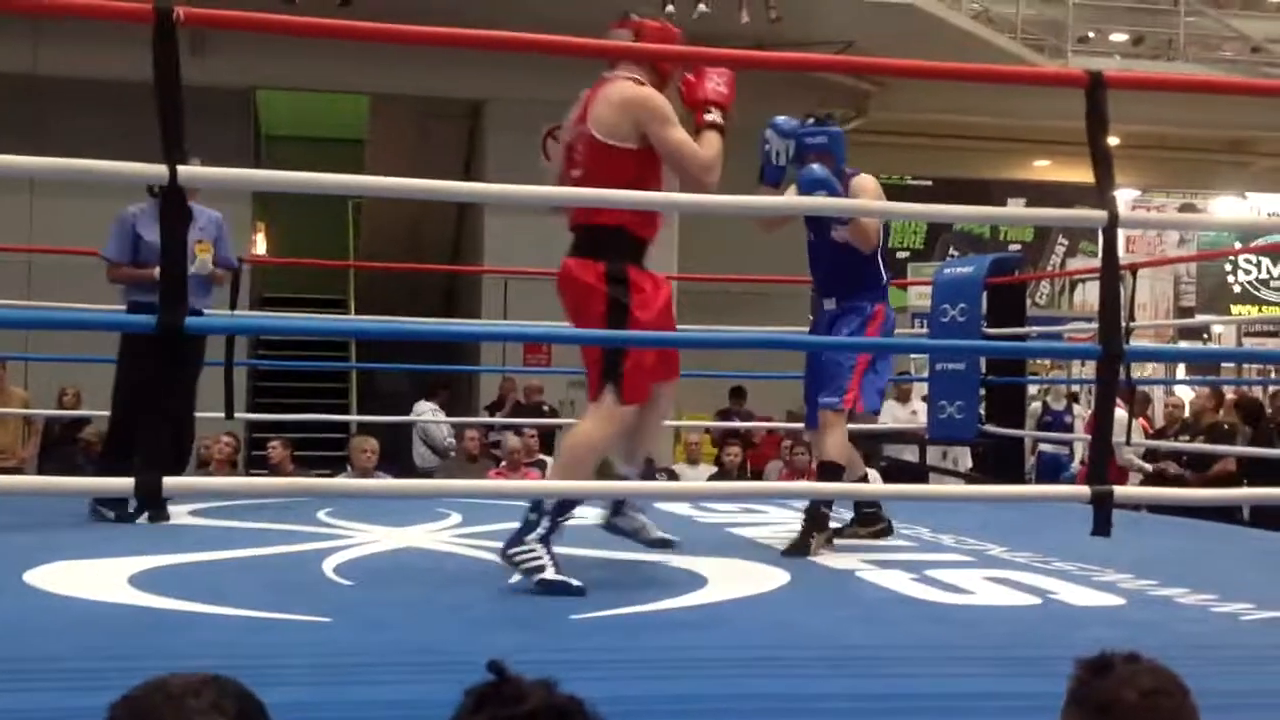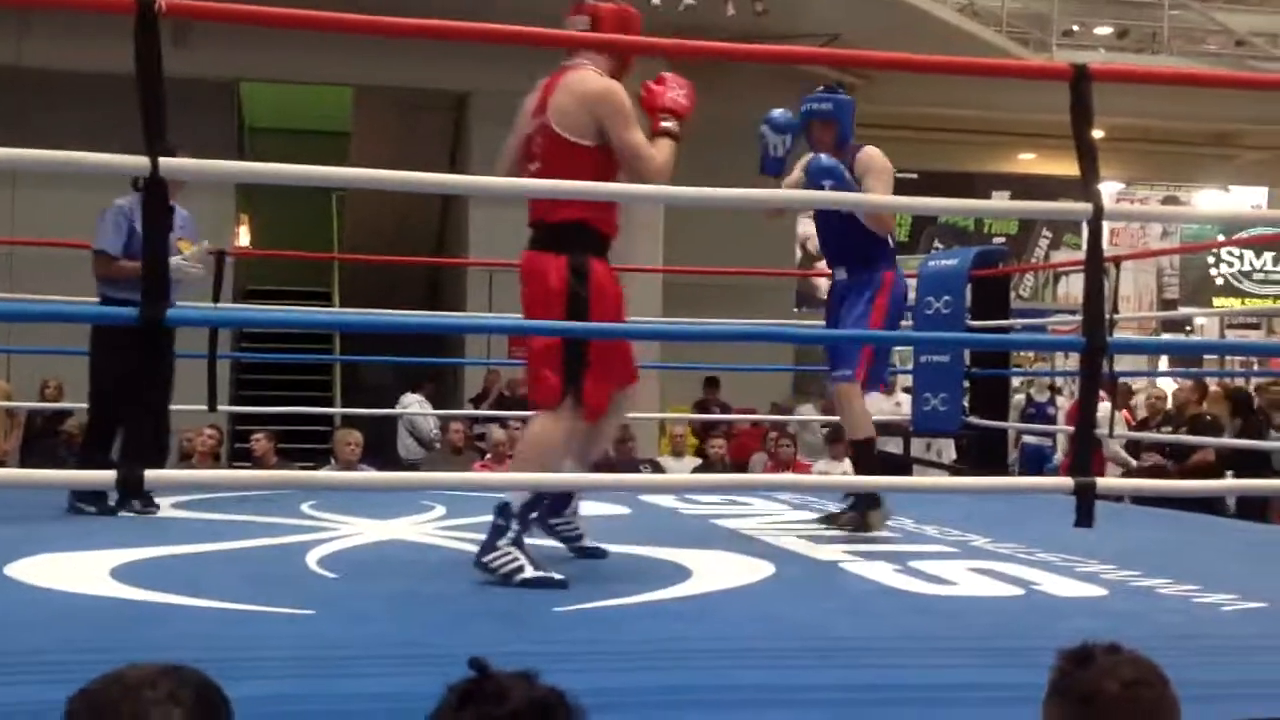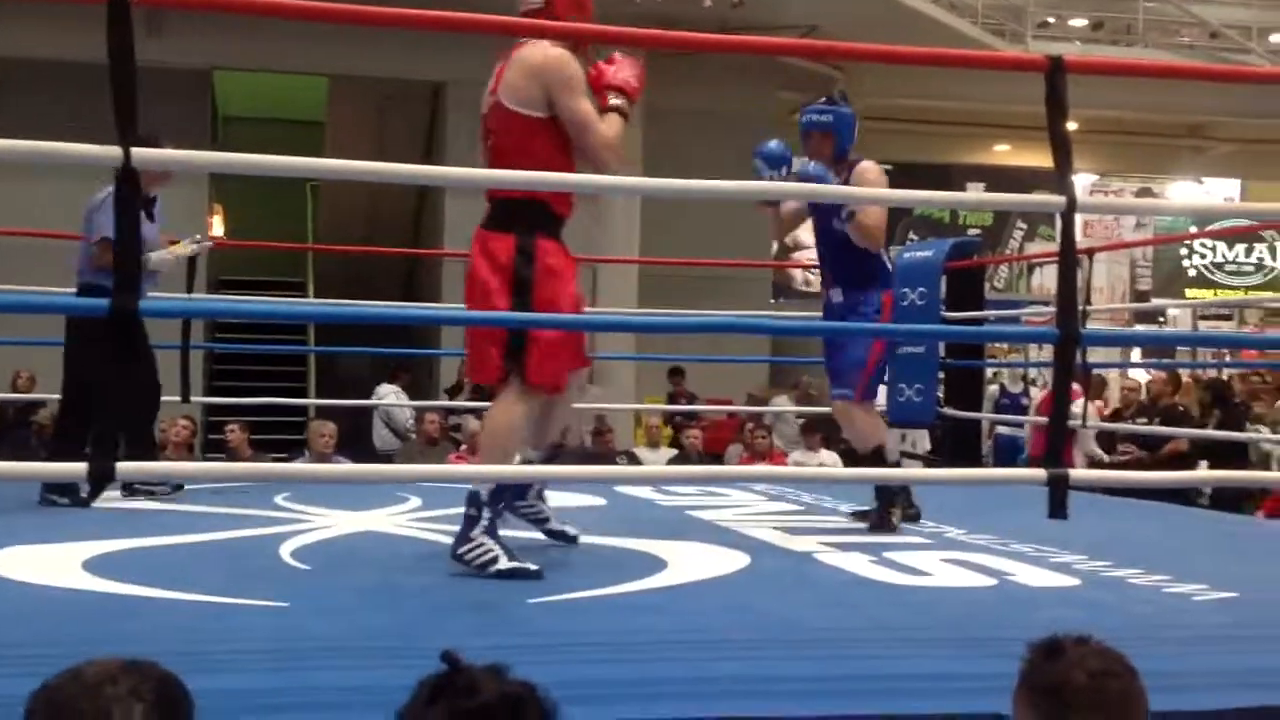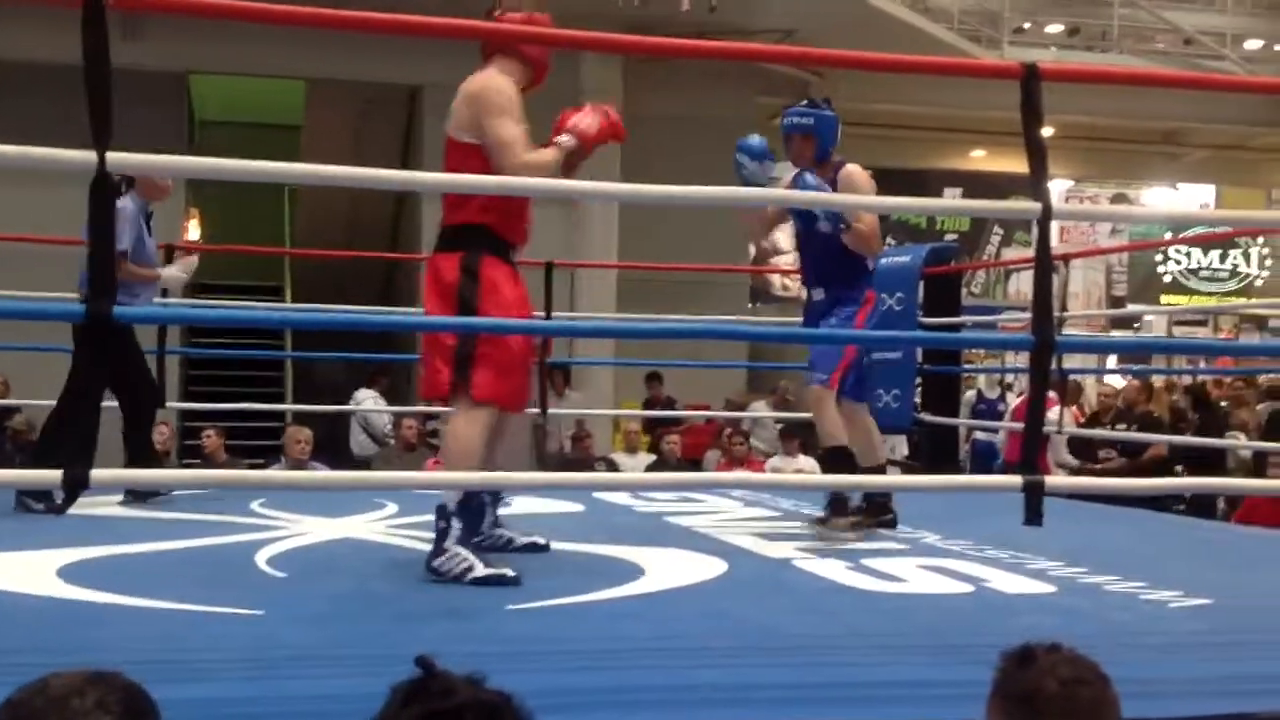
dt=0.2s
person 1, frame 1
left shoulder: (587, 103)
right shoulder: (639, 97)
left elbow: (556, 192)
right elbow: (704, 177)
right wrist: (713, 111)
left hip: (604, 264)
right hip: (612, 269)
left knee: (657, 386)
right knee: (617, 405)
left ankle: (624, 505)
right ankle: (533, 535)
person 1, frame 2
left shoulder: (543, 92)
right shoulder: (601, 89)
left elbow: (506, 177)
right elbow: (654, 178)
right wrist: (669, 120)
left hip: (554, 255)
right hip: (573, 262)
left knee: (614, 393)
right knee: (567, 405)
left ankle: (556, 505)
right ankle: (502, 537)
person 1, frame 3
left shoulder: (510, 67)
right shoulder: (554, 61)
right elbow: (605, 157)
right wrist: (619, 97)
left hip: (520, 236)
right hip: (526, 240)
left knee: (565, 372)
right knee: (523, 384)
left ankle: (525, 488)
right ankle: (476, 527)
person 1, frame 4
left shoulder: (492, 95)
right shoulder: (492, 88)
left elbow: (515, 178)
right elbow: (519, 171)
left wrist: (574, 143)
right wrist: (573, 139)
left hip: (488, 264)
right hip: (474, 264)
left knee: (506, 398)
right knee: (478, 399)
left ankle: (480, 520)
right ankle: (449, 541)
person 2, frame 1
left shoulder: (862, 185)
right shoulder: (805, 188)
left elbow: (868, 240)
right elbow: (766, 222)
left wrist: (834, 200)
right wrist: (772, 170)
left hip: (864, 314)
right hip: (827, 314)
left knee: (831, 413)
right knee: (822, 426)
left ankle: (817, 523)
right ankle: (871, 515)
person 2, frame 2
left shoulder: (868, 158)
right shoulder: (811, 163)
left elbow: (885, 224)
left wrist: (848, 192)
right wrist: (772, 160)
left hip: (874, 283)
right hip: (843, 285)
left knee: (846, 384)
right knee: (846, 390)
left ankle: (867, 497)
right ankle: (867, 495)
person 2, frame 3
left shoulder: (865, 173)
right shoulder: (817, 176)
left elbow: (873, 239)
right elbow: (779, 230)
left wrist: (839, 205)
left hip: (871, 301)
right hip: (839, 301)
left knee: (847, 404)
right knee: (853, 405)
left ankle: (889, 495)
right ankle: (898, 498)
person 2, frame 4
left shoulder: (852, 177)
right shoulder: (796, 182)
left elbow: (871, 244)
right elbow: (758, 231)
left wrist: (834, 217)
right wrist: (753, 186)
left hip: (854, 301)
right hip: (821, 303)
left knee: (821, 391)
right knee: (850, 403)
left ankle: (842, 503)
right ankle: (879, 503)
person 3, frame 1
left shoulder: (212, 220)
right shoulder: (134, 217)
left elbow: (223, 276)
right elbow: (114, 272)
left wrist: (207, 269)
right wrist: (157, 273)
left knee: (178, 412)
right knee: (131, 408)
left ankle: (155, 497)
right ankle: (109, 495)
person 3, frame 2
left shoulder: (181, 217)
right shoulder: (124, 210)
left elbow: (185, 267)
right elbow: (104, 267)
left wrist: (190, 263)
left knee: (153, 405)
right knee: (110, 404)
left ankle: (136, 489)
right ankle: (86, 490)
person 3, frame 3
left shoulder: (151, 205)
right shoulder: (114, 198)
right elbow: (104, 256)
left wrist: (178, 253)
right wrist: (150, 260)
left knee: (144, 389)
right knee: (85, 395)
right ankle: (58, 483)
person 3, frame 4
left shoulder: (140, 216)
right shoulder: (124, 210)
right elbow: (113, 267)
left wrist: (173, 270)
right wrist: (162, 276)
left hip: (117, 321)
right hip: (103, 319)
left knee: (142, 397)
right knee: (80, 404)
right ankle: (36, 486)
